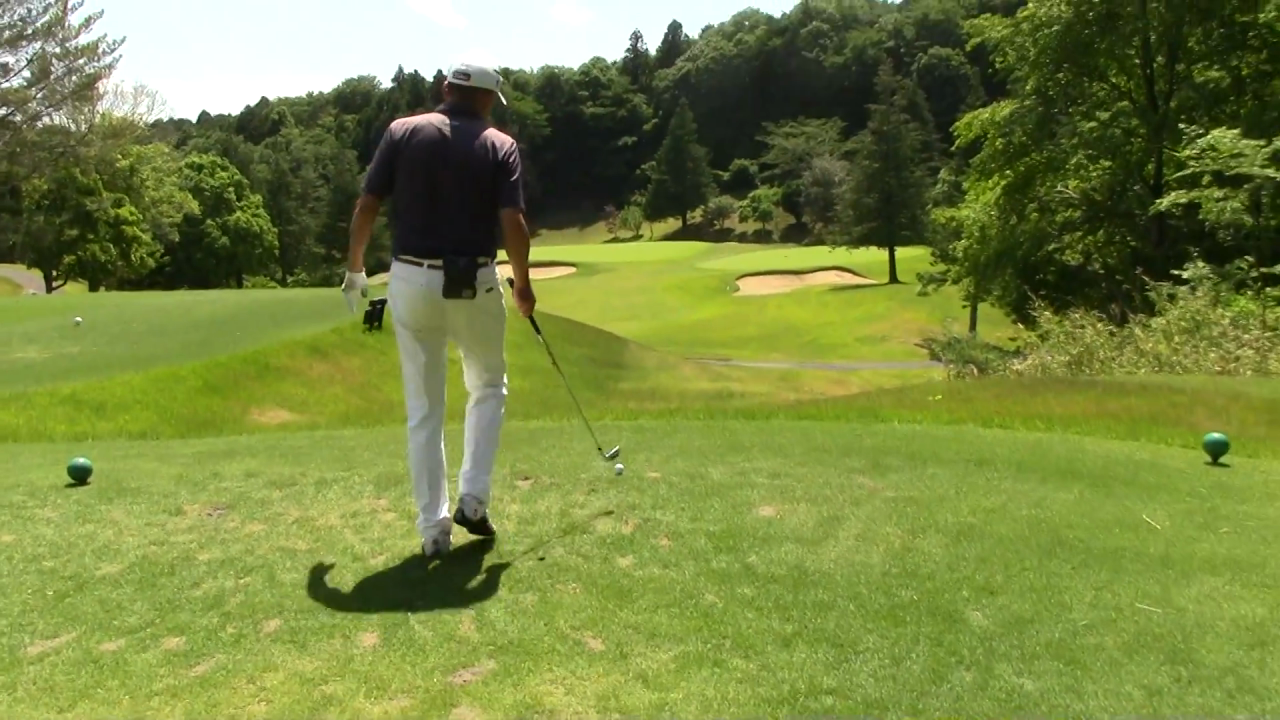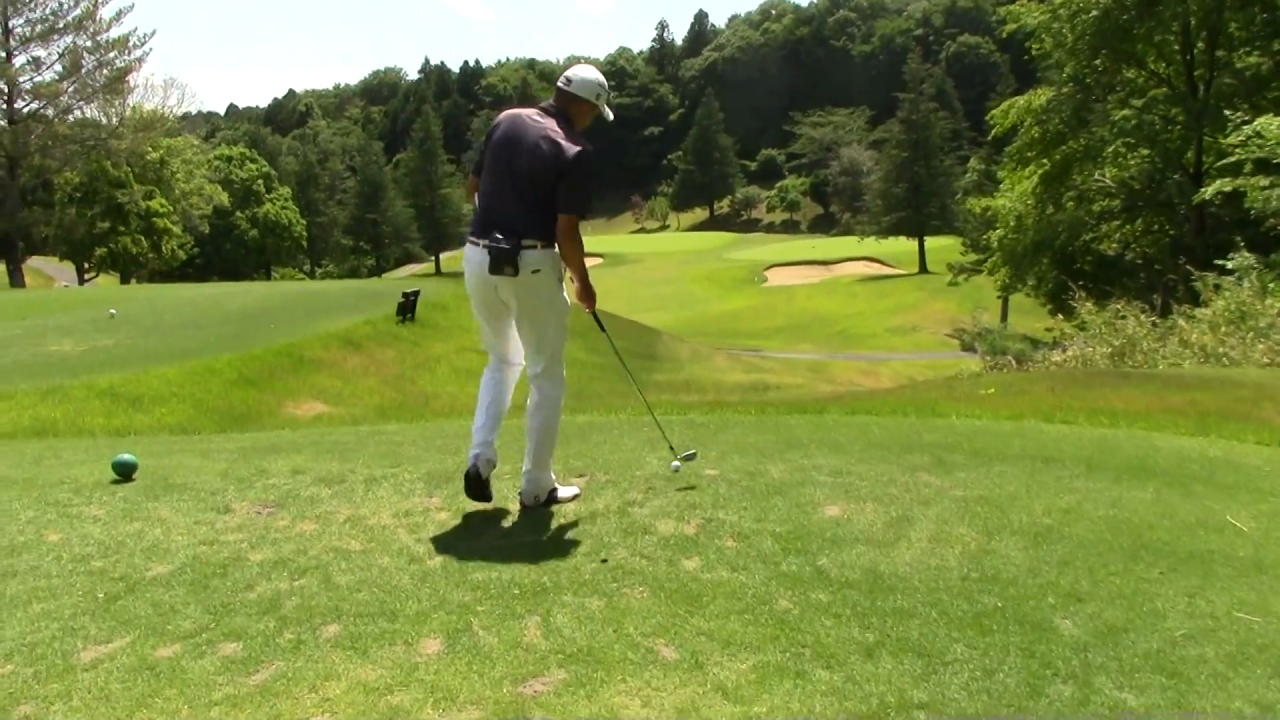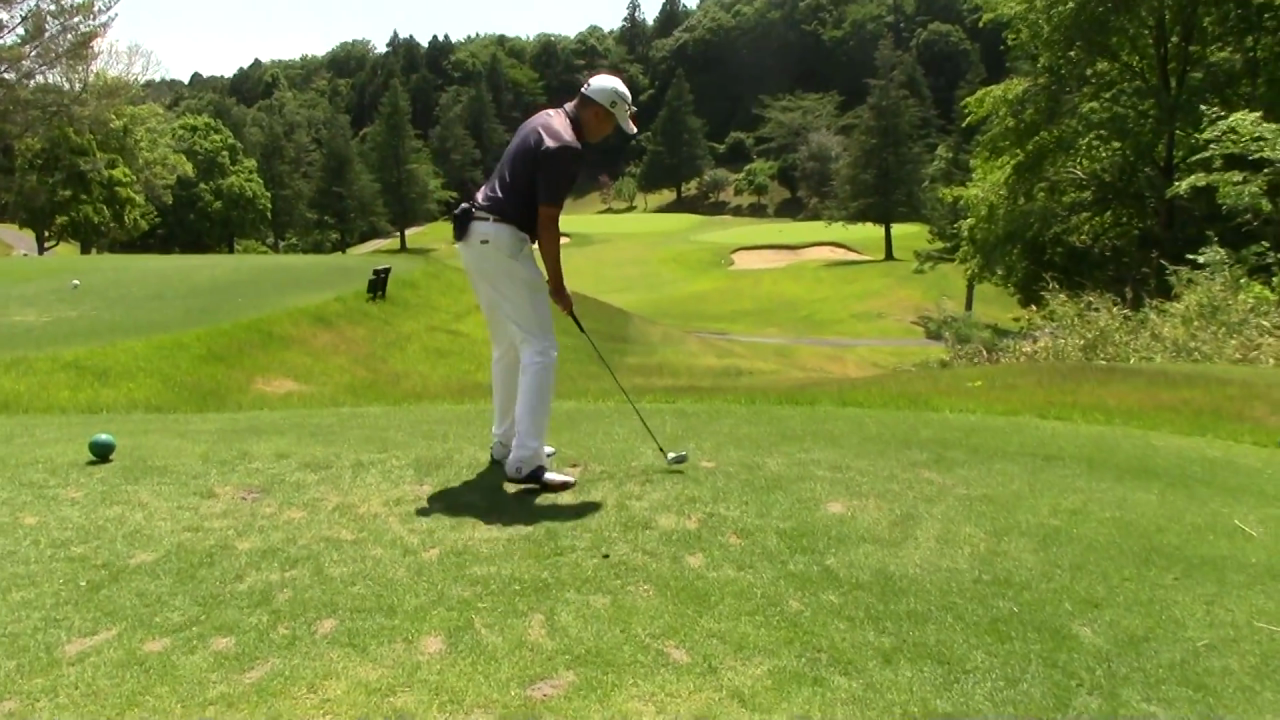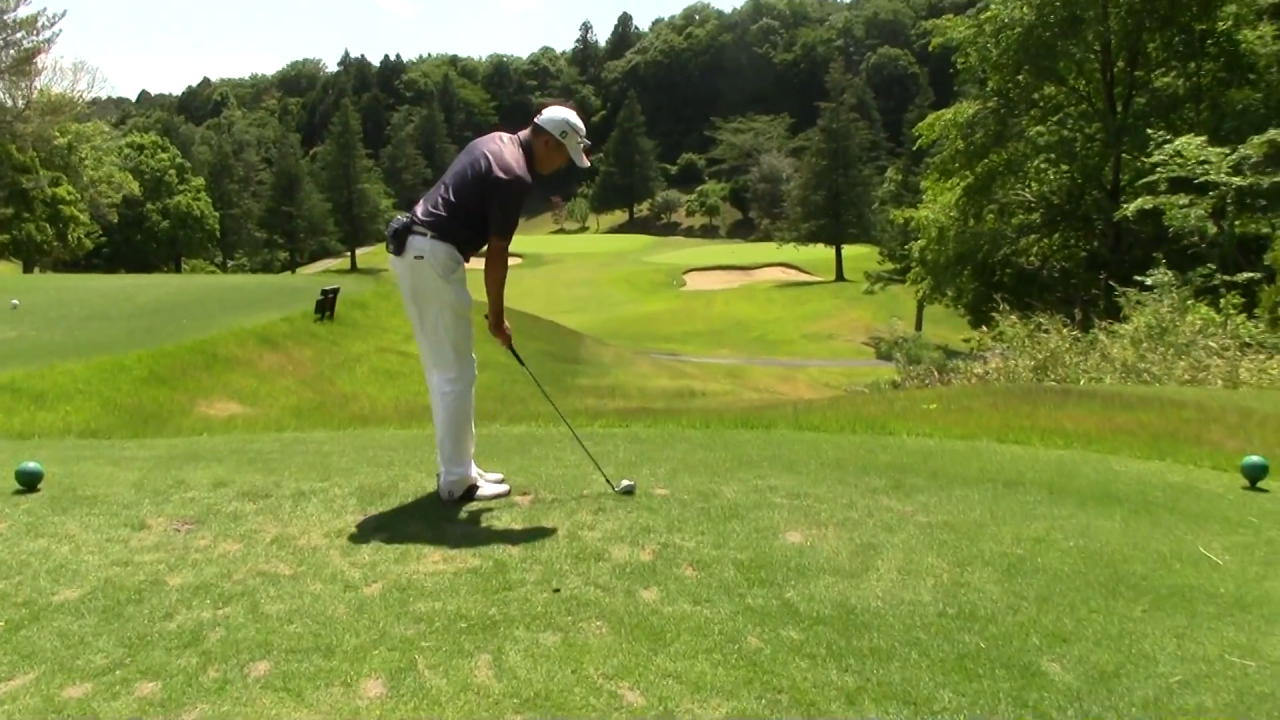
dt=0.5s
person 1, frame 1
left shoulder: (402, 132)
right shoulder: (501, 146)
left elbow: (365, 209)
right elbow: (513, 226)
left wrist: (355, 271)
right wrist: (523, 283)
left hip: (411, 281)
right hip: (474, 284)
left knee: (423, 411)
right knee: (487, 388)
left ankle: (433, 528)
right ankle: (472, 498)
person 1, frame 2
left shoulder: (505, 120)
right shoulder: (574, 152)
left elbow: (472, 186)
right elbow: (566, 232)
right wrist: (583, 284)
left hip: (479, 258)
right hip: (533, 264)
left knee: (502, 364)
right knee: (546, 375)
left ankle: (481, 459)
right ankle: (537, 485)
person 1, frame 3
left shoulder: (545, 120)
right shoulder: (566, 146)
right elbow: (547, 223)
right wrist: (556, 283)
left hip: (480, 233)
right hip: (499, 240)
left knee: (508, 345)
right knee: (540, 347)
left ankle: (507, 442)
right ankle: (525, 460)
person 1, frame 4
left shoulder: (494, 141)
right shoulder: (515, 177)
right elbow: (496, 254)
right wrist: (497, 316)
left hip: (411, 247)
right hip: (432, 255)
left knee: (442, 369)
right knee: (456, 372)
left ankle: (458, 466)
right ankle: (457, 480)
